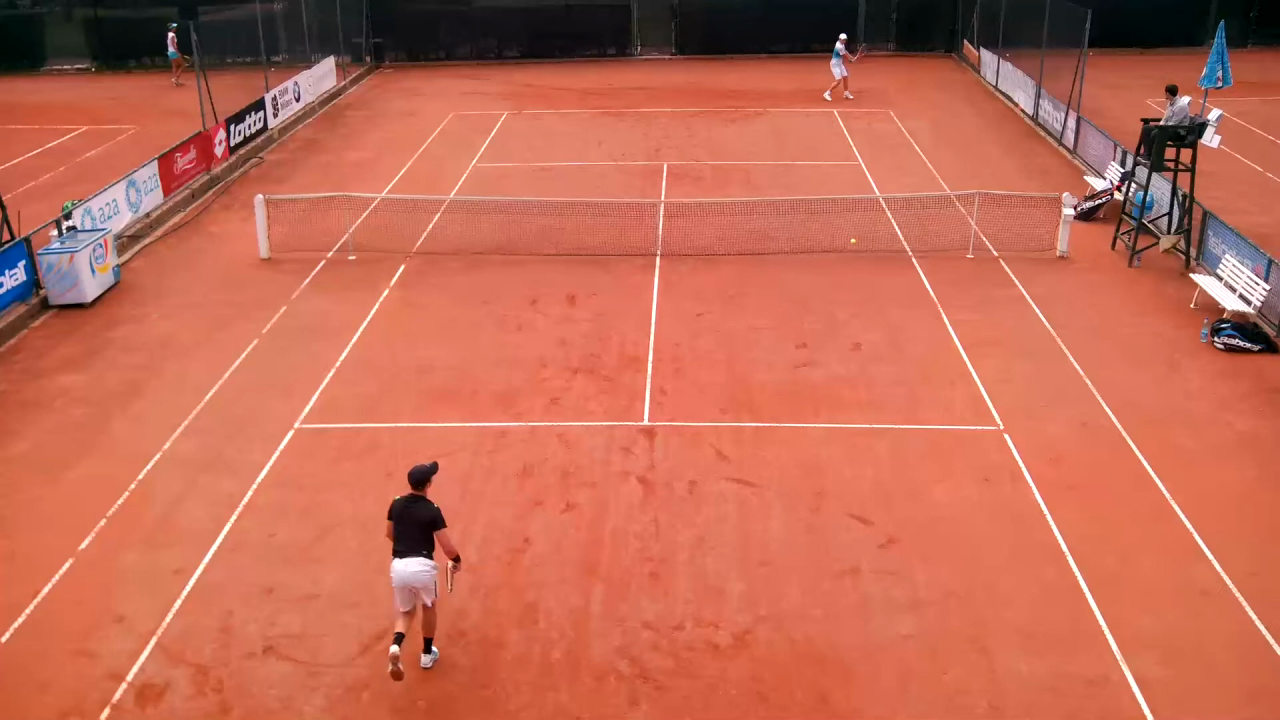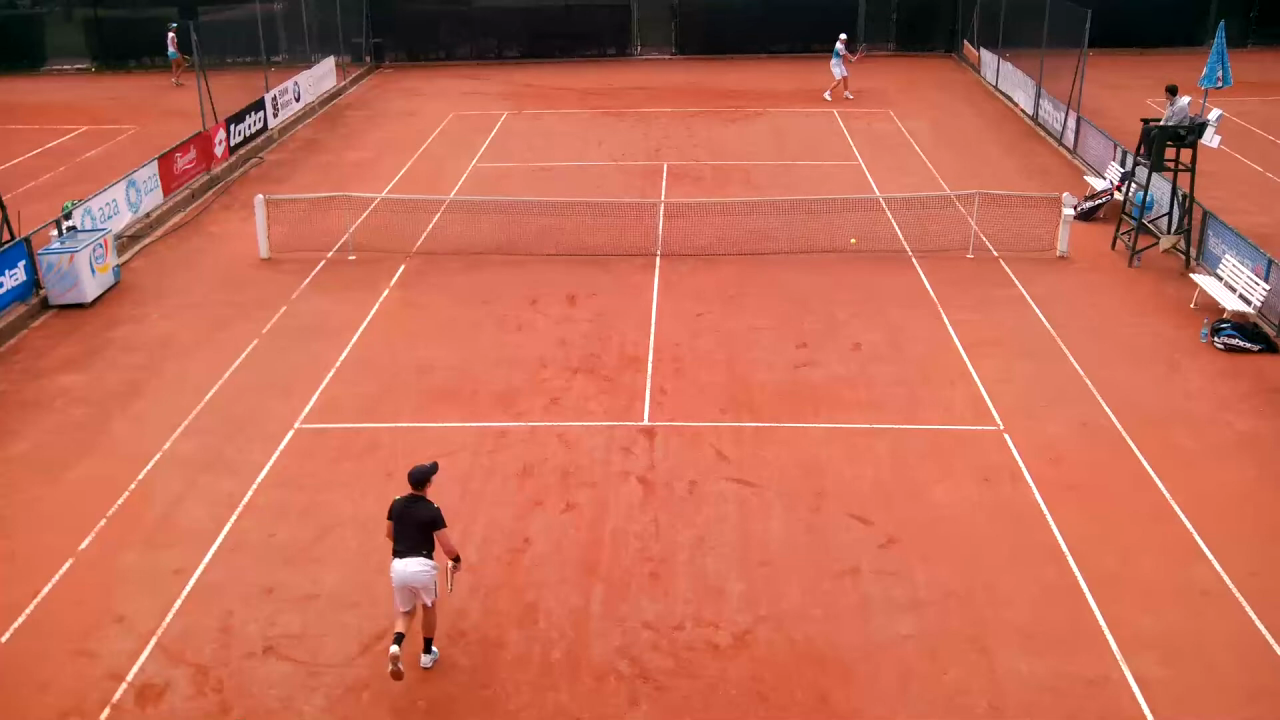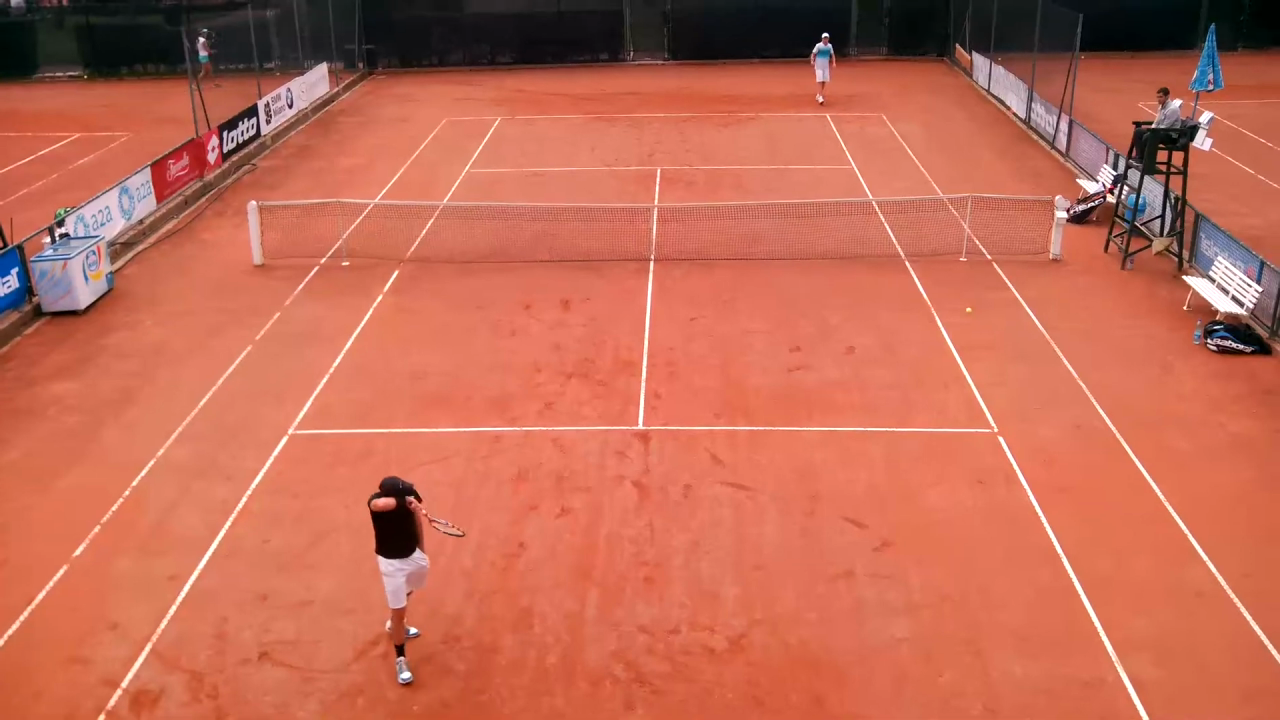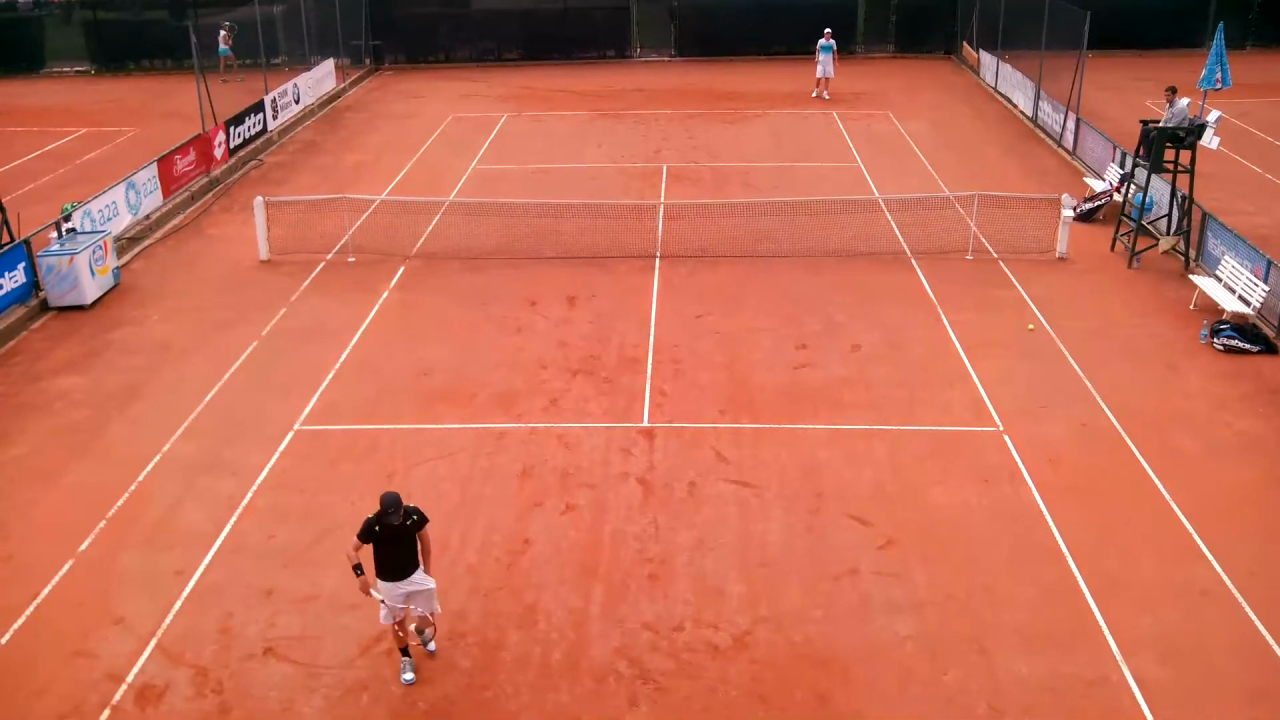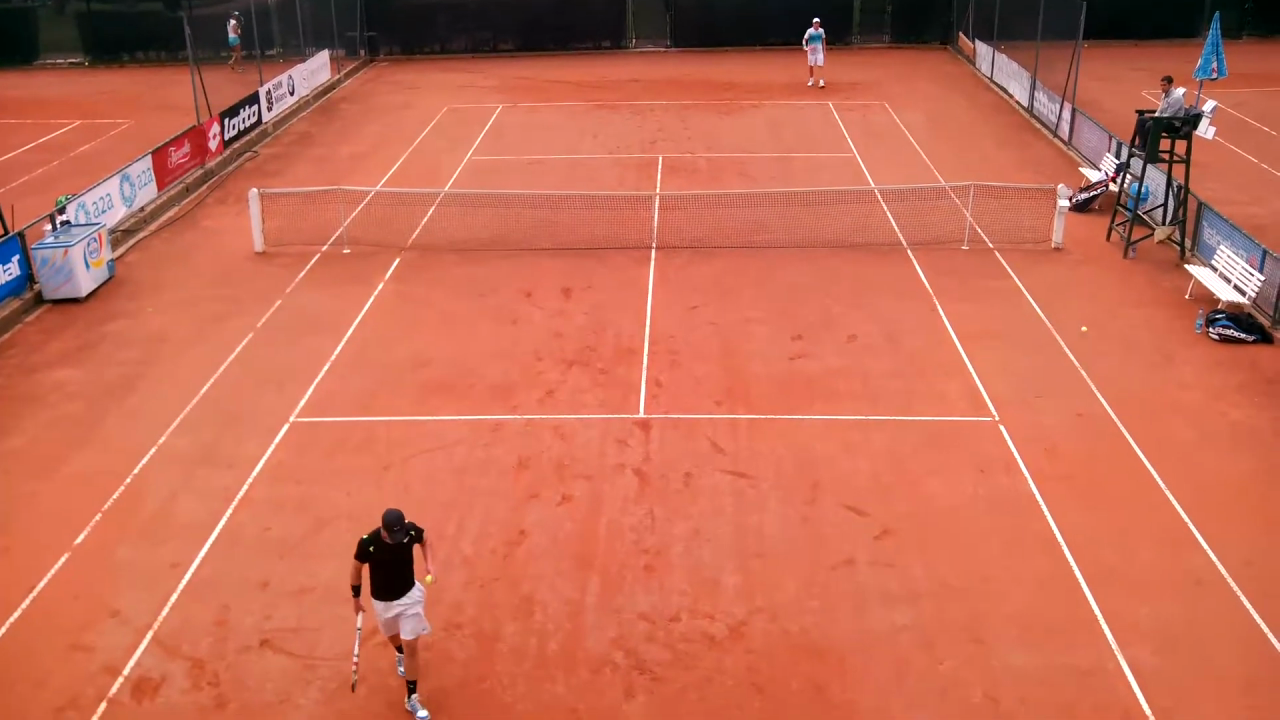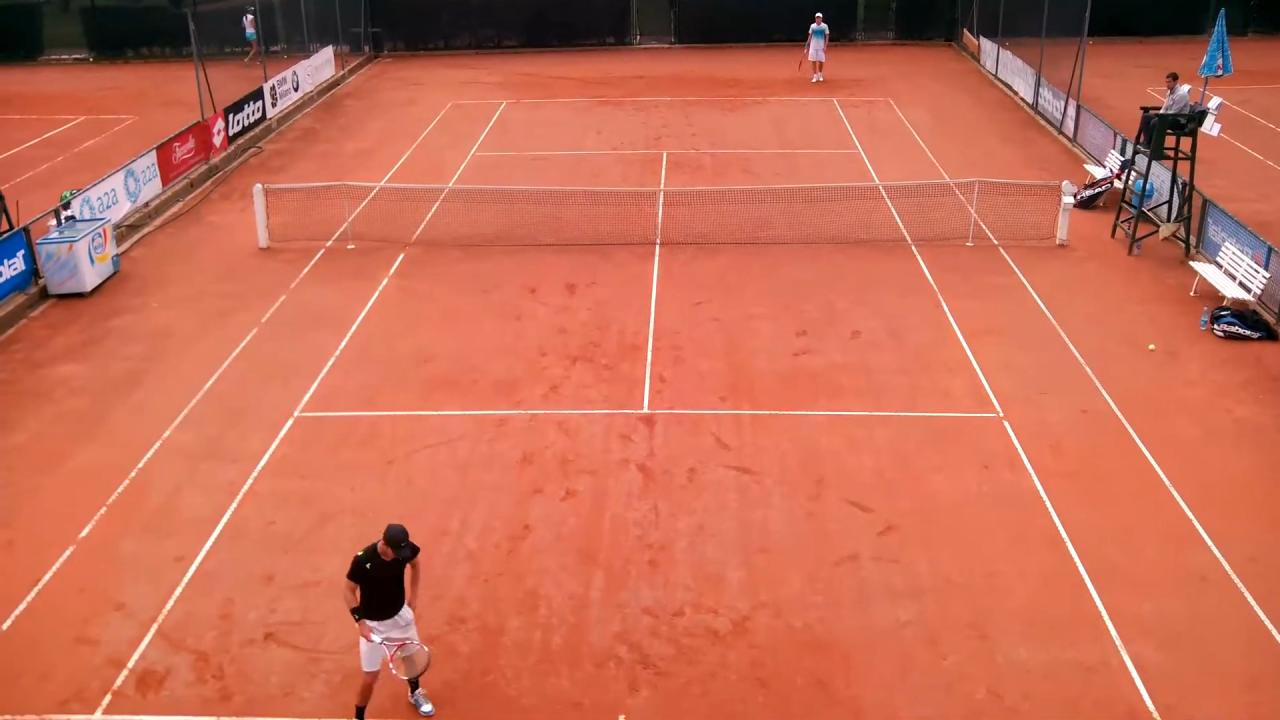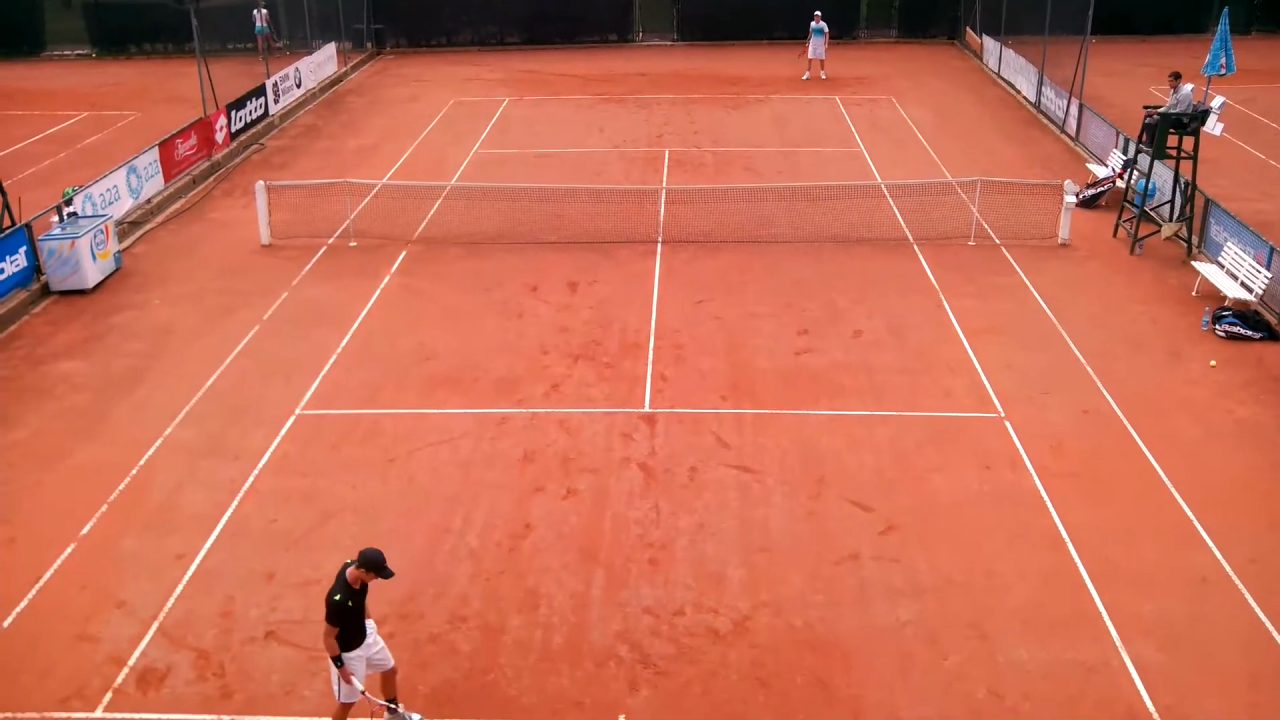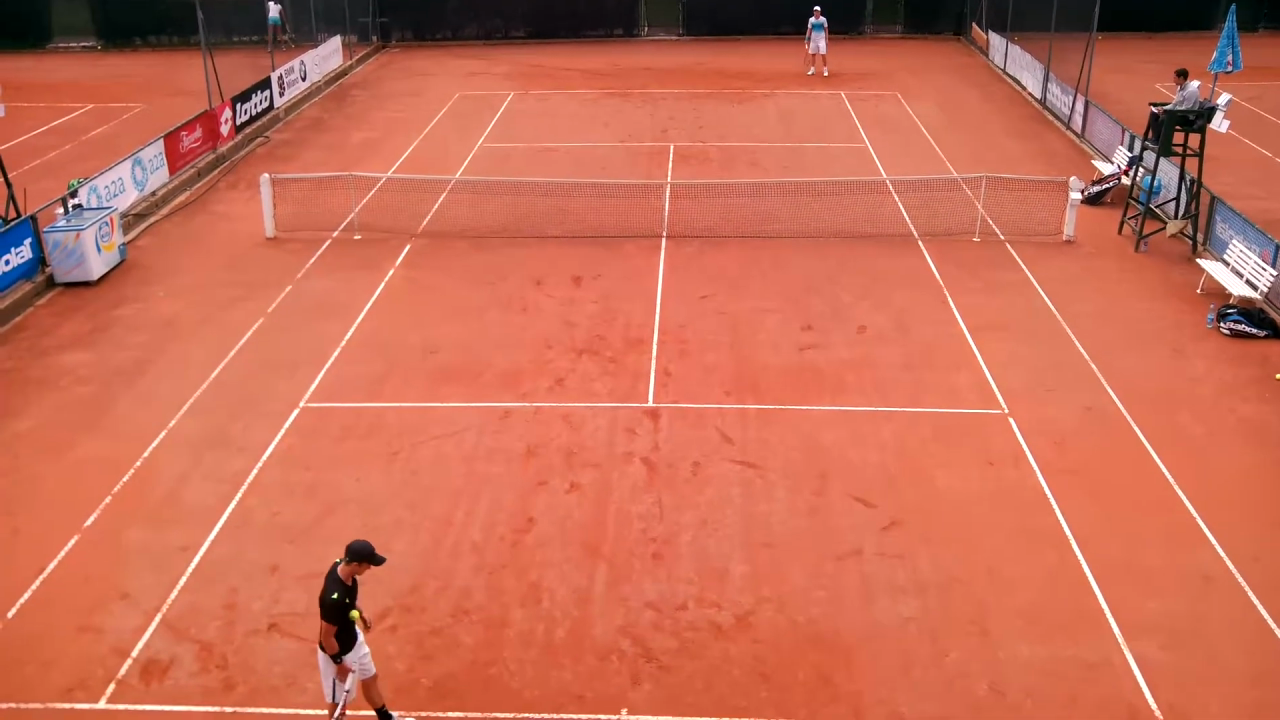
dt=0.4s
person 1, frame 1
left shoulder: (396, 504)
right shoulder: (432, 511)
right elbow: (447, 547)
right wrist: (457, 561)
left hip: (398, 567)
right hip: (422, 566)
left knee: (405, 612)
right knee: (428, 607)
left ankle: (396, 646)
right ankle: (427, 653)
person 1, frame 2
left shoulder: (396, 504)
right shoulder: (431, 511)
right elbow: (447, 548)
right wrist: (457, 561)
left hip: (398, 566)
right hip: (421, 566)
left knee: (405, 612)
right knee: (429, 607)
left ankle: (396, 646)
right ankle: (427, 653)
person 1, frame 3
left shoulder: (410, 494)
right shoulder: (378, 500)
right elbow: (380, 504)
left wrist: (421, 548)
right wrist: (405, 501)
left hip: (413, 555)
right hip: (391, 562)
left knee: (406, 593)
right knee: (399, 611)
left ankle: (394, 625)
right ankle: (401, 660)
person 1, frame 4
left shoulder: (413, 514)
right shoulder: (372, 524)
left elbow: (424, 541)
right elbow: (352, 550)
left wrist: (426, 570)
right wrist: (360, 574)
left hip: (415, 576)
right hip: (388, 583)
left knee: (428, 620)
right knee: (397, 624)
left ankle: (419, 630)
right ankle: (406, 659)
person 1, frame 5
left shoulder: (411, 531)
right shoulder: (368, 543)
left elbow: (424, 540)
right elbow: (356, 569)
left wrist: (429, 565)
right wrist: (356, 597)
left hip: (409, 595)
right hip: (382, 601)
left knee: (412, 645)
right knee: (393, 636)
left ankle: (412, 698)
right ankle: (401, 651)
person 1, frame 6
left shoulder: (406, 550)
right shoulder: (363, 560)
left elbow: (415, 564)
right elbow: (349, 591)
left wrist: (413, 594)
right wrist: (360, 621)
left hip: (399, 613)
right hip: (373, 621)
right knee: (370, 676)
left ankle: (415, 692)
person 1, frame 7
left shoulder: (352, 566)
right shoulder: (338, 600)
right elbow: (328, 638)
right wrist: (341, 668)
left hip: (366, 634)
right hip: (348, 651)
left knee: (389, 670)
right knee: (348, 700)
person 1, frame 8
left shoulder: (340, 566)
right shoulder: (334, 598)
right elbow: (326, 637)
left wrist: (360, 613)
right wrist: (339, 664)
left hip: (354, 639)
right hip: (337, 652)
left knee: (370, 679)
right knee: (340, 699)
